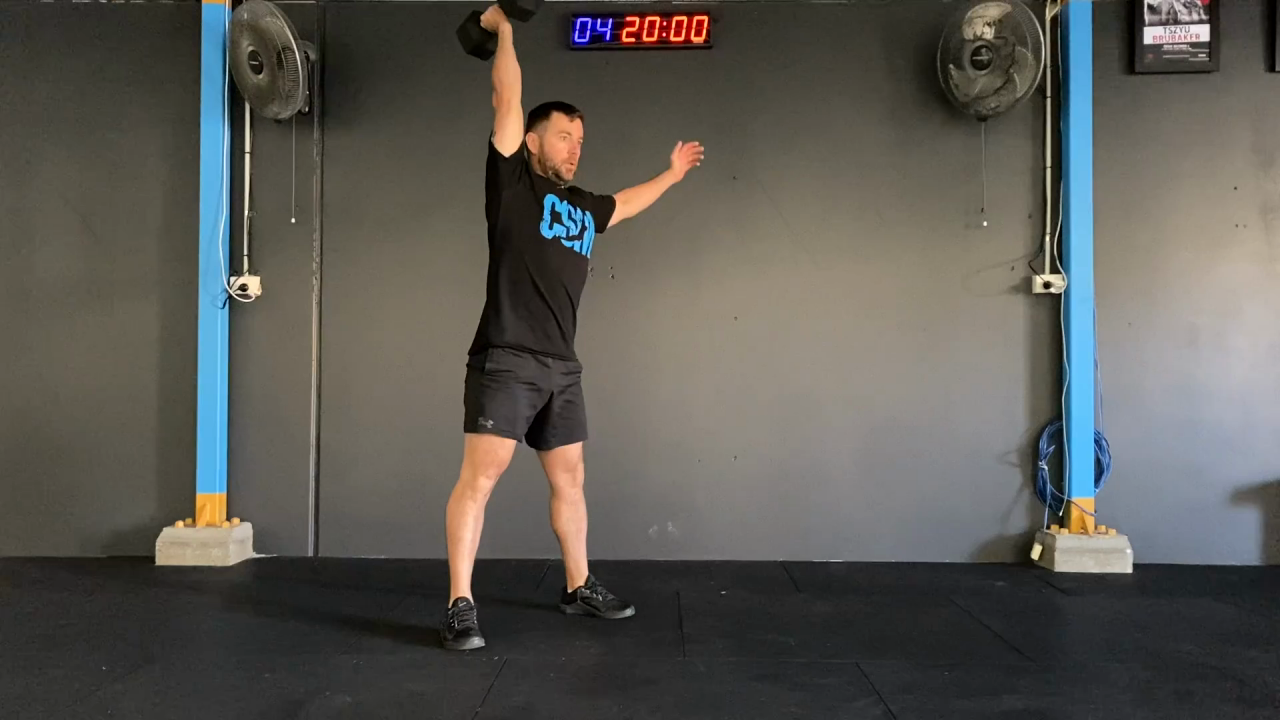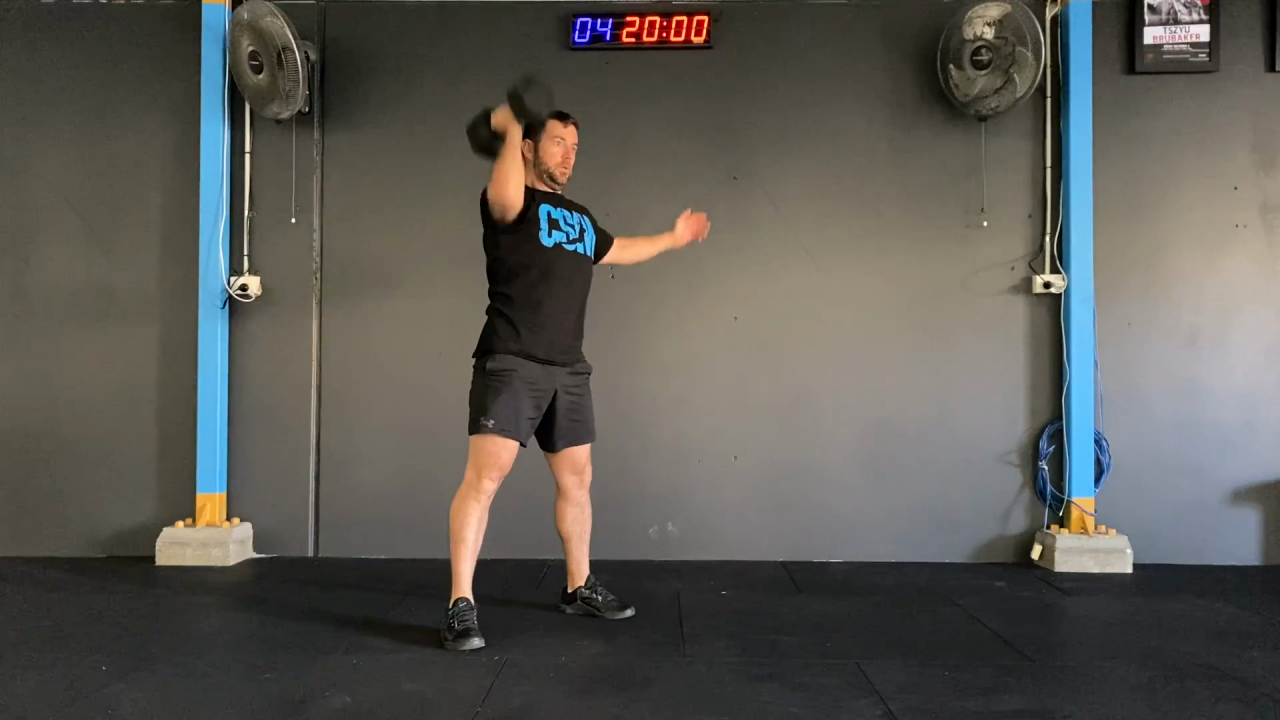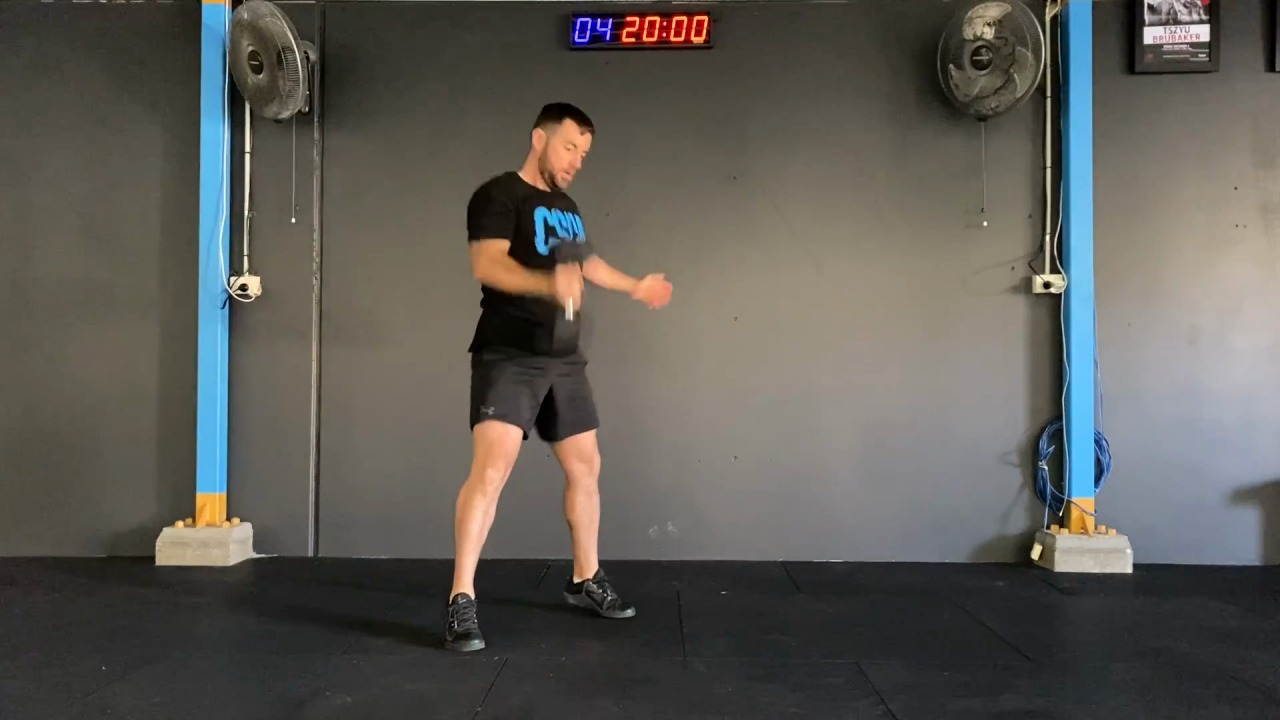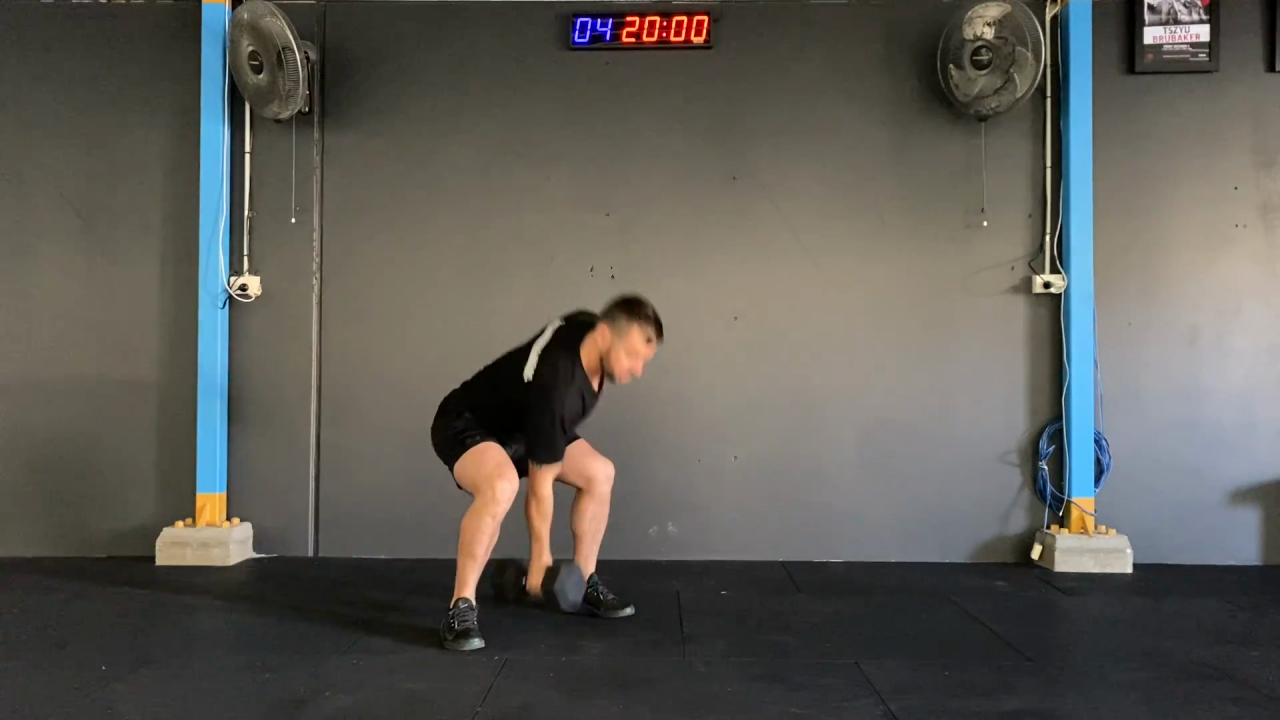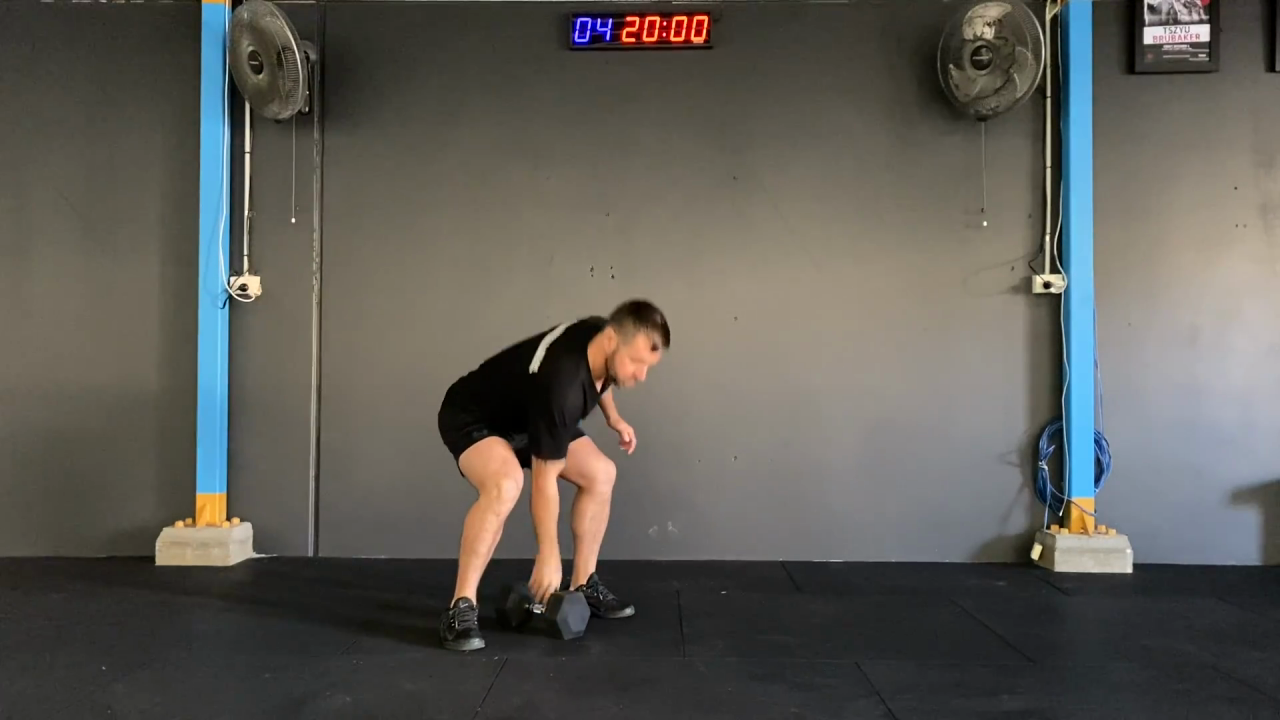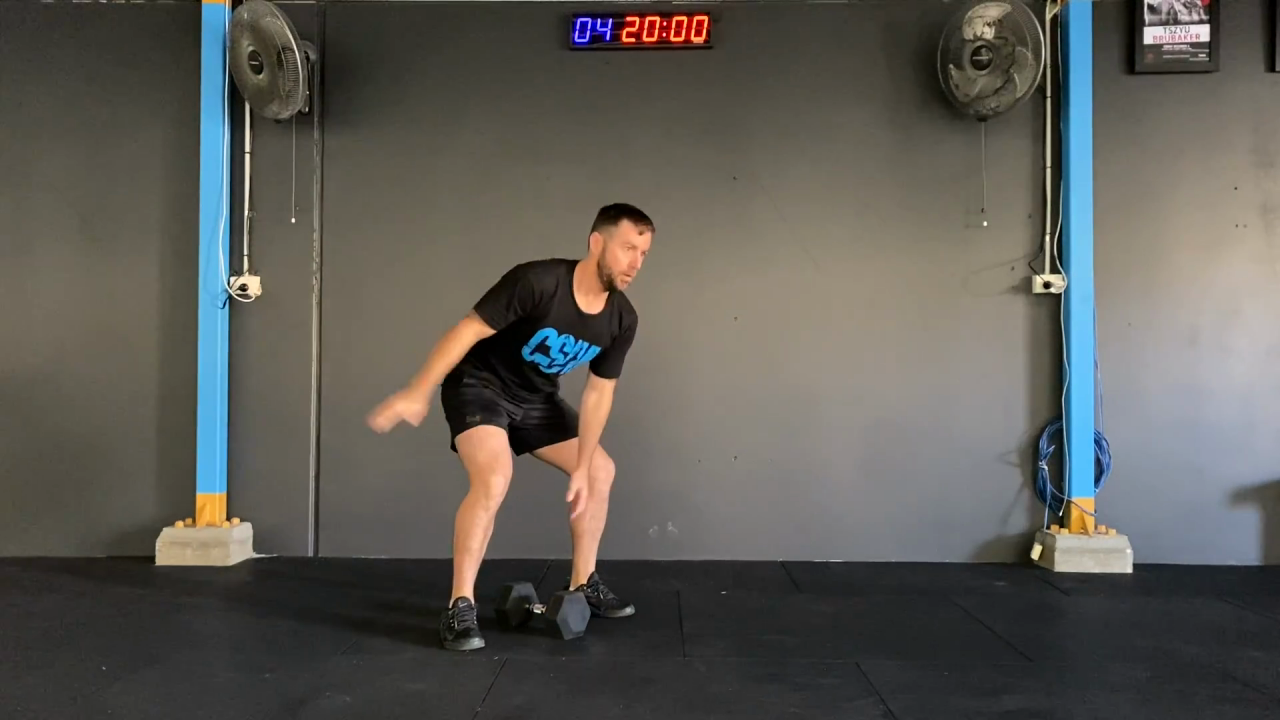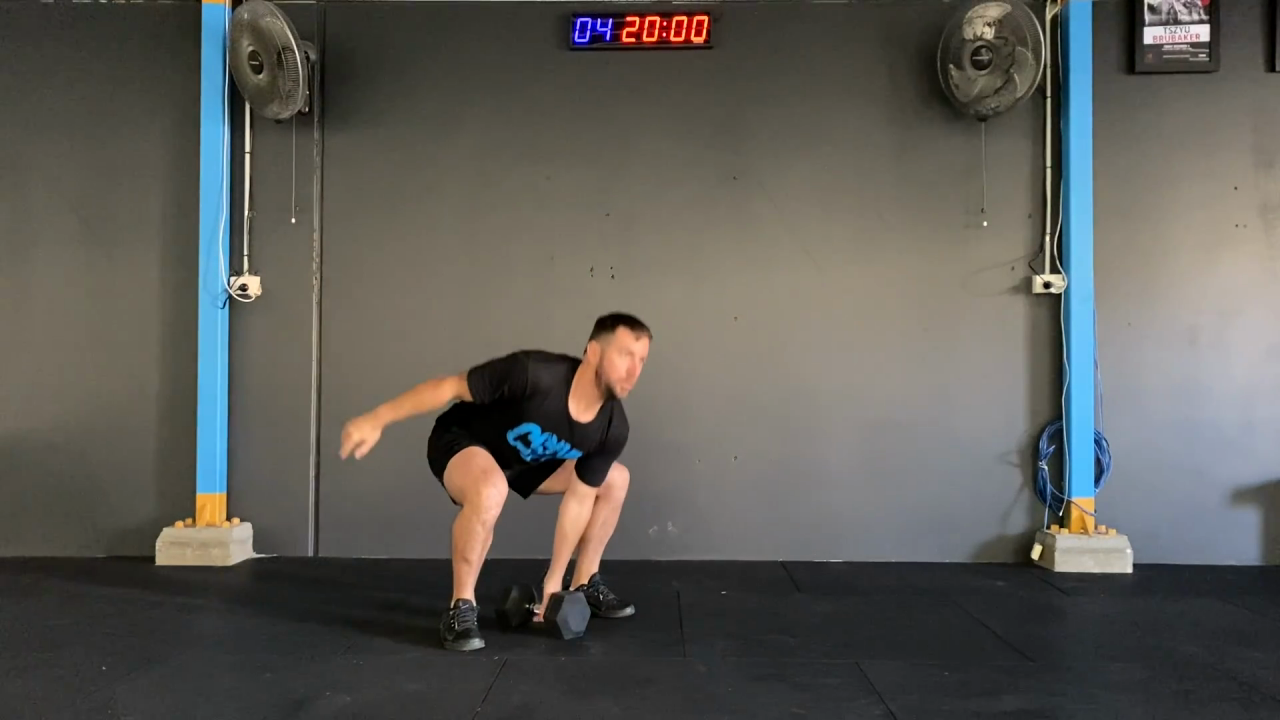
dt=0.5s
person 1, frame 1
left shoulder: (582, 206)
right shoulder: (512, 183)
left elbow: (626, 204)
right elbow: (506, 105)
left wrist: (672, 174)
left hip: (560, 364)
right hip: (507, 359)
left knee: (569, 478)
right knee: (481, 476)
left ankle: (579, 587)
right ankle: (460, 604)
person 1, frame 2
left shoulder: (578, 214)
right shoulder: (513, 200)
left elbow: (610, 250)
right elbow: (506, 201)
left wrist: (670, 237)
right wrist: (510, 133)
left hip: (568, 367)
right hip: (511, 362)
left knee: (577, 480)
right knee: (484, 478)
left ankle: (579, 588)
right ankle: (461, 606)
person 1, frame 3
left shoulder: (566, 206)
right shoulder: (498, 195)
right elbow: (488, 265)
left wrist: (635, 286)
right wrist: (548, 283)
left hip: (563, 359)
right hip: (508, 357)
left knee: (585, 468)
right knee: (492, 469)
left ankle: (586, 580)
right ankle: (461, 601)
person 1, frame 4
left shoulder: (589, 326)
right shoulder: (558, 390)
right elbow: (541, 486)
right wrist: (541, 559)
left hip: (516, 423)
right hip: (464, 425)
left knee: (599, 475)
right knee: (501, 486)
left ankle: (584, 582)
right ankle: (461, 608)
person 1, frame 5
left shoulder: (602, 333)
right shoulder: (562, 386)
right elbow: (544, 481)
left wrist: (614, 419)
right wrist: (548, 558)
left hip: (521, 414)
right hip: (471, 416)
left knee: (600, 473)
right knee: (505, 485)
left ankle: (583, 584)
right ankle: (461, 608)
person 1, frame 6
left shoulder: (622, 321)
right shoulder: (540, 282)
left elbow: (599, 392)
right elbow: (468, 331)
left wrist: (582, 467)
right wrist: (417, 394)
left hip: (536, 395)
right hip: (480, 383)
left knee: (602, 471)
right knee: (494, 481)
left ankle: (583, 585)
right ankle: (460, 606)
person 1, frame 7
left shoulder: (612, 429)
right shoulder: (534, 374)
left elbow: (579, 500)
right elbow: (450, 387)
left wrist: (554, 578)
right wrist: (378, 419)
left hip: (525, 459)
right hip: (463, 439)
left knee: (615, 481)
right knee: (490, 491)
left ankle: (584, 585)
right ankle: (460, 609)
